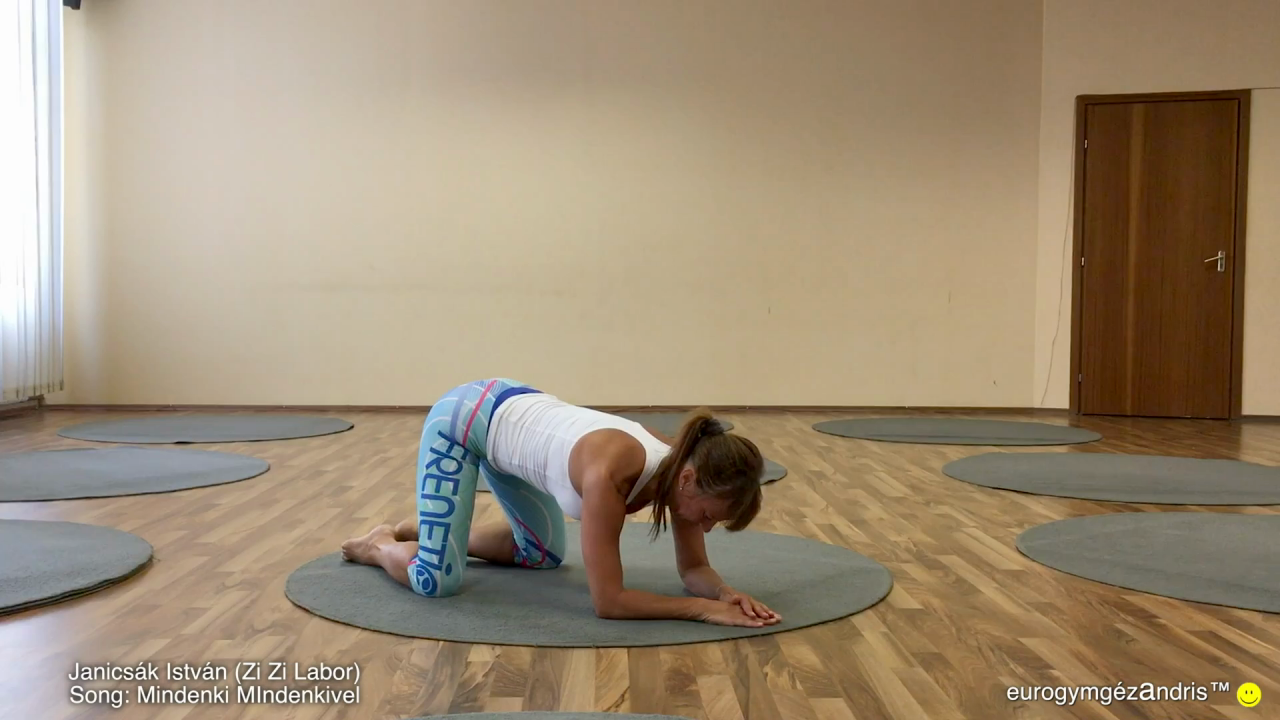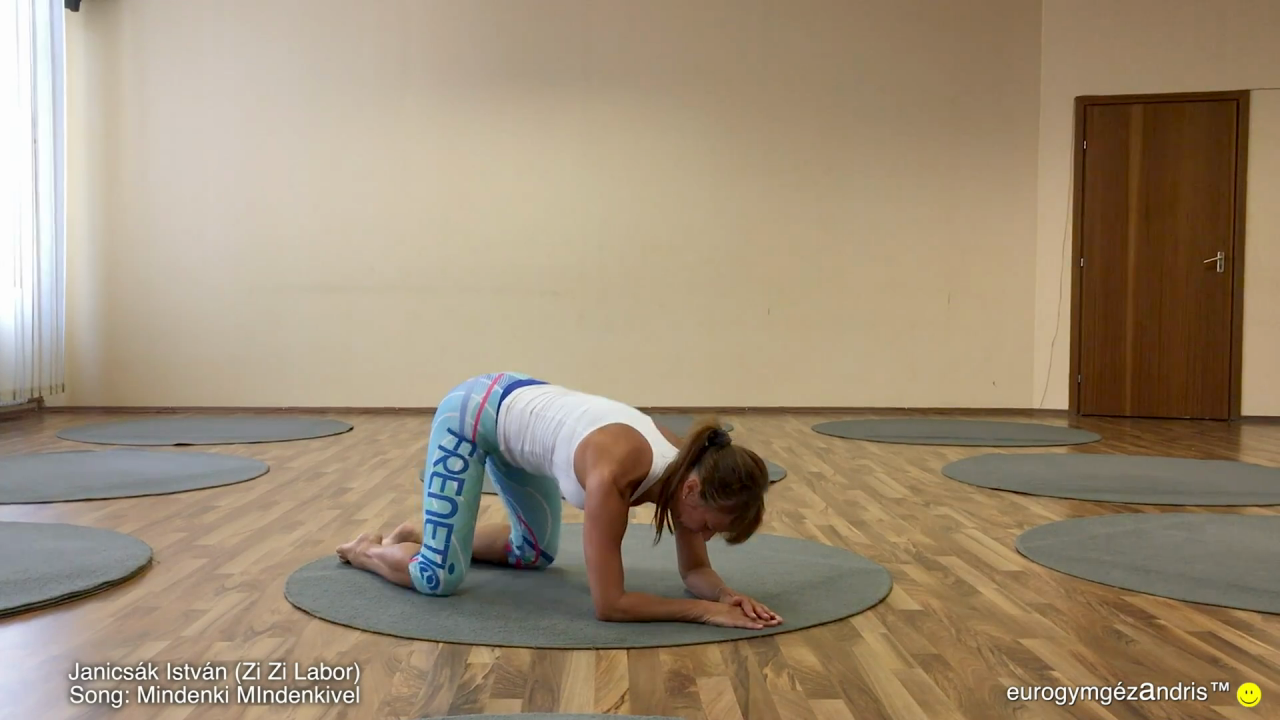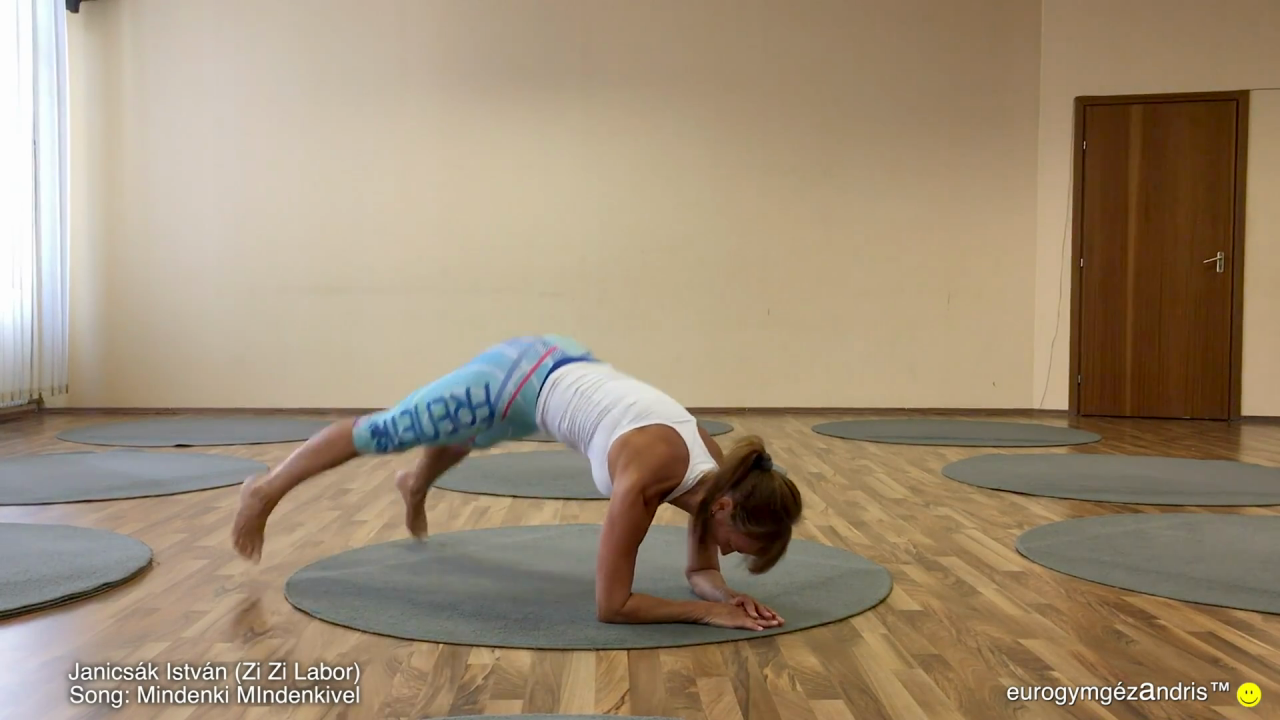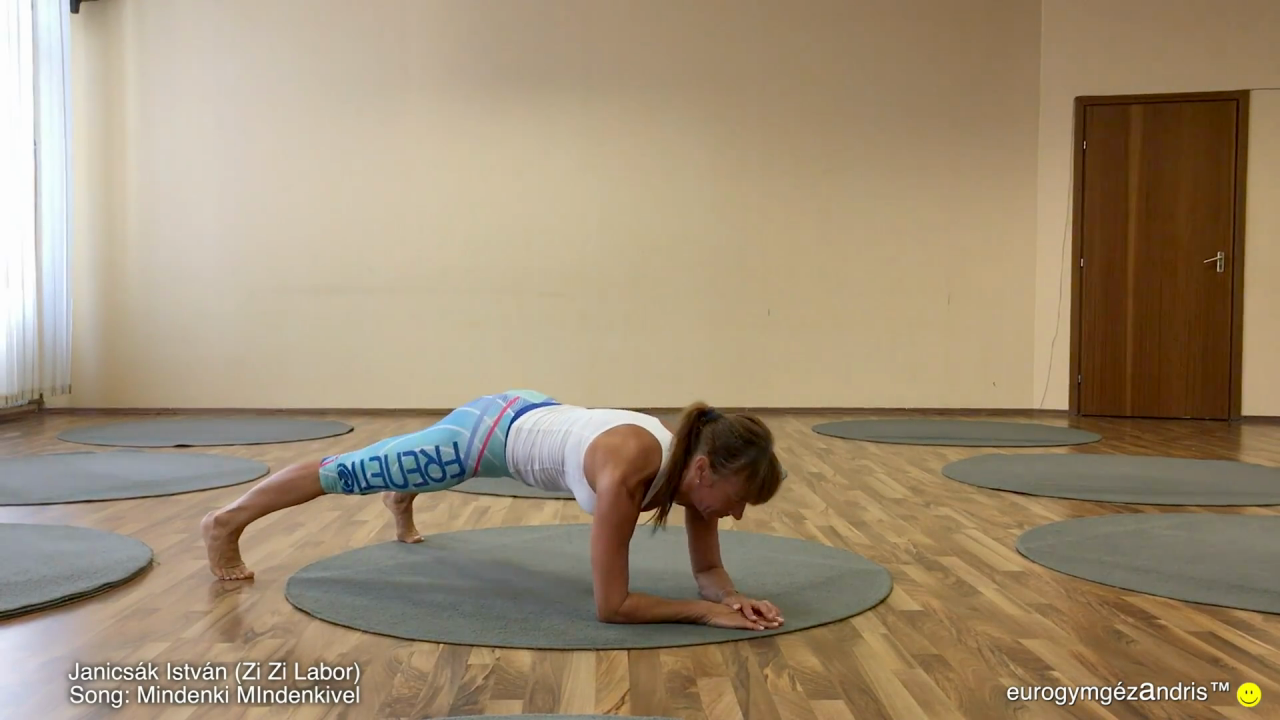
dt=0.5s
person 1, frame 1
left shoulder: (681, 464)
right shoulder: (609, 471)
left elbow: (694, 568)
right elbow: (608, 601)
left wrist: (726, 593)
right wrist: (706, 609)
left hip: (509, 413)
right hip: (462, 418)
left knee: (545, 555)
right knee: (436, 582)
left ankle: (424, 530)
right ankle: (376, 546)
person 1, frame 2
left shoulder: (689, 468)
right shoulder: (613, 473)
left elbow: (695, 571)
right elbow: (609, 604)
left wrist: (726, 596)
right wrist: (707, 611)
left hip: (514, 409)
right hip: (471, 412)
left knee: (535, 554)
right knee: (440, 579)
left ankle: (424, 532)
right ankle: (367, 552)
person 1, frame 3
left shoulder: (711, 473)
right shoulder: (647, 474)
left elbow: (699, 571)
right elbow: (611, 605)
left wrist: (726, 597)
right wrist: (710, 612)
left hip: (560, 366)
right hip: (521, 374)
left knee: (457, 435)
right knee: (385, 434)
left ankle: (414, 487)
right ankle: (265, 492)
person 1, frame 4
left shoulder: (694, 463)
right shoulder: (626, 471)
left elbow: (707, 571)
right elbow: (611, 605)
left wrist: (734, 597)
right wrist: (709, 612)
left hip: (533, 418)
right hip: (494, 430)
right knee: (353, 471)
left ankle: (402, 501)
right ankle: (225, 522)
